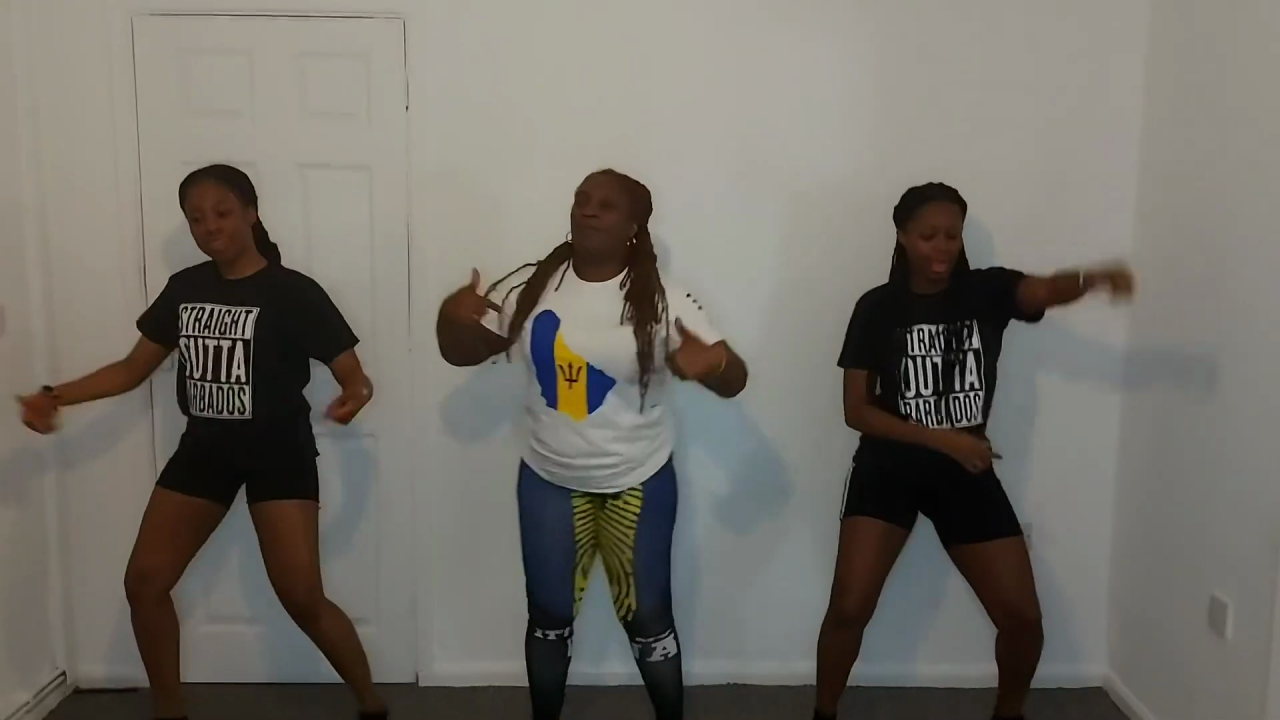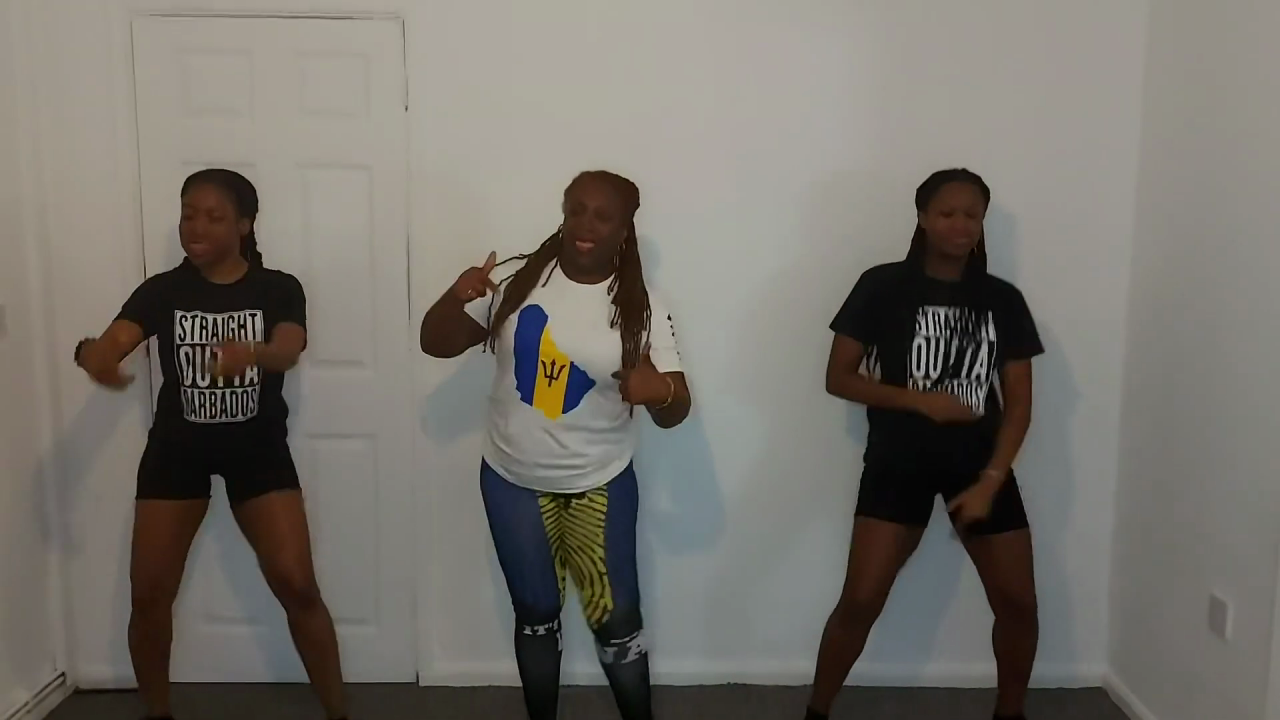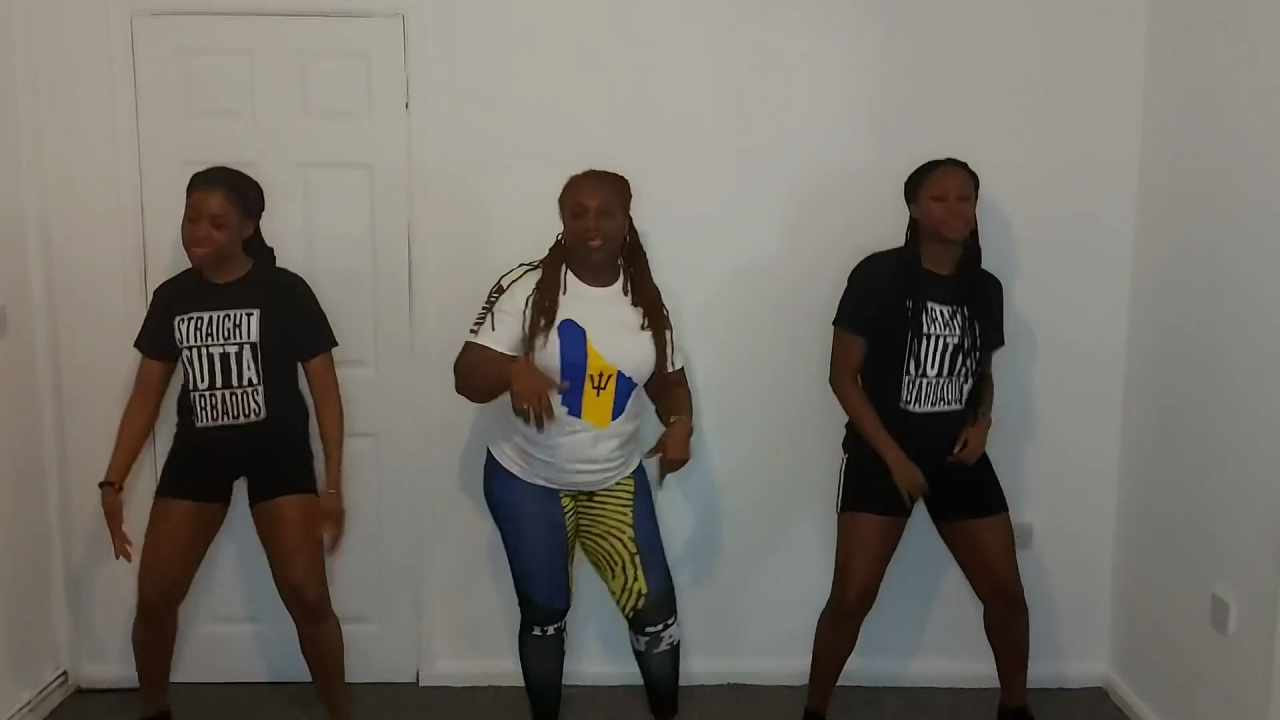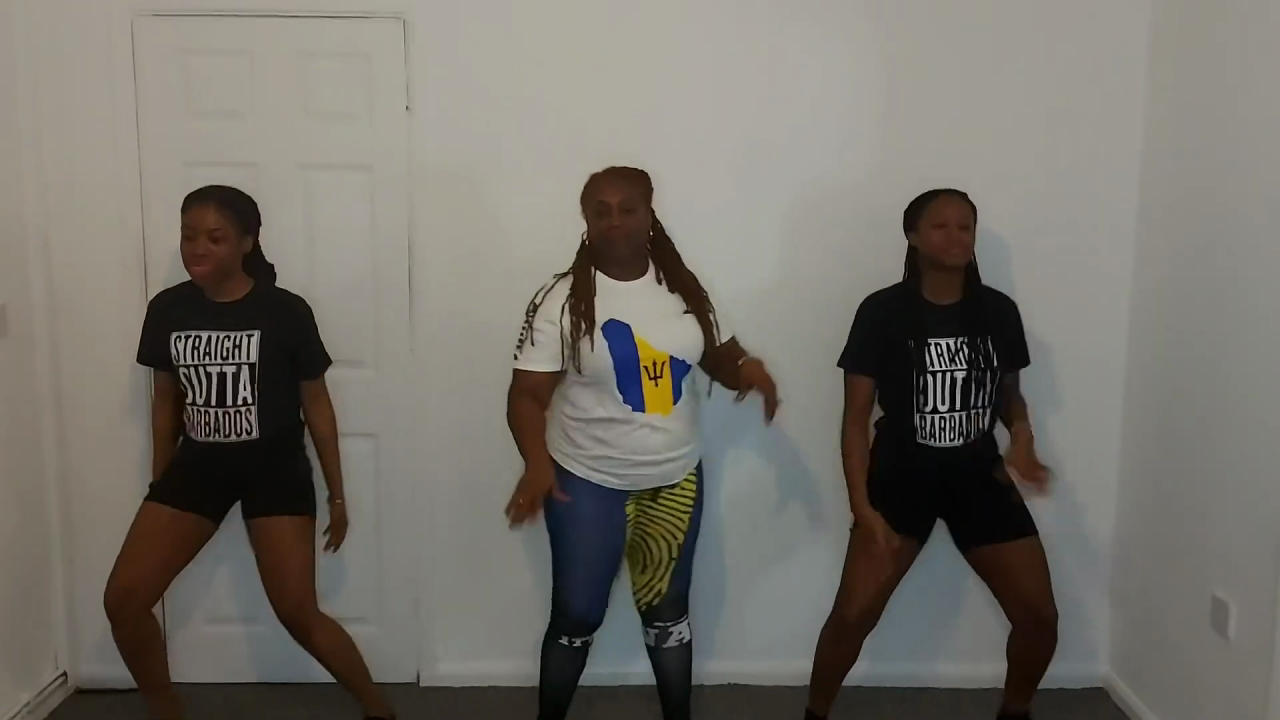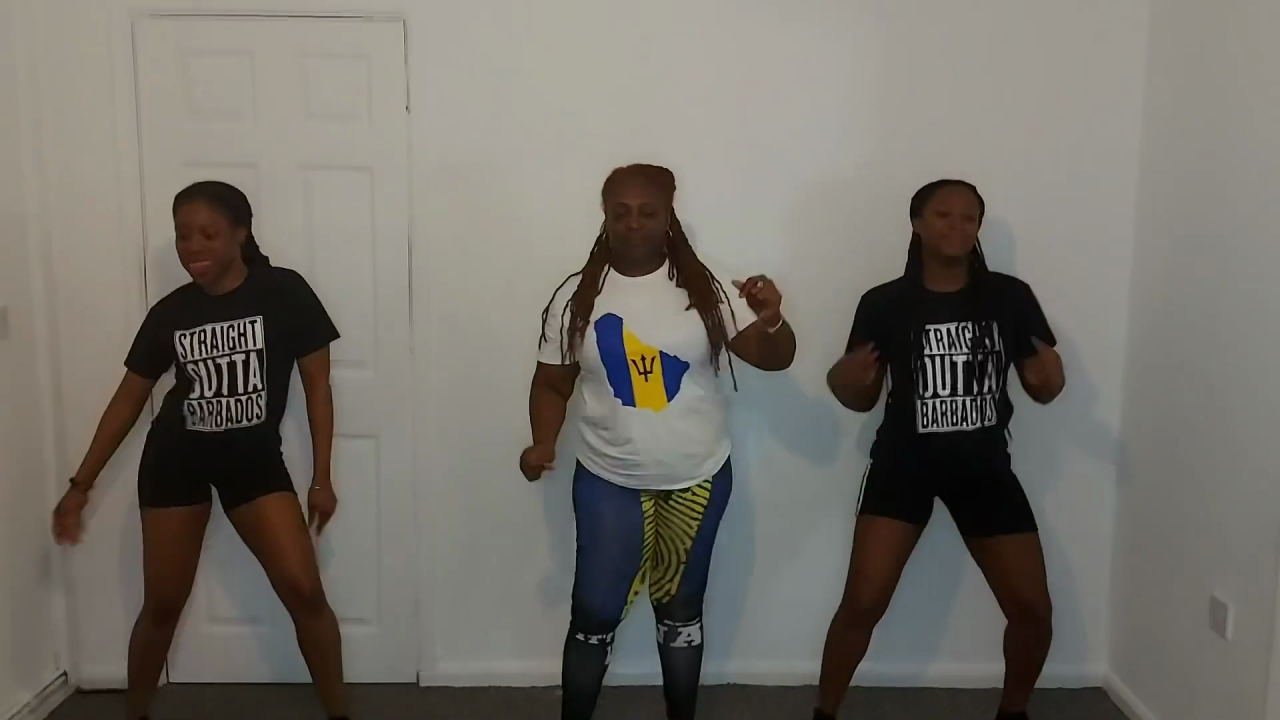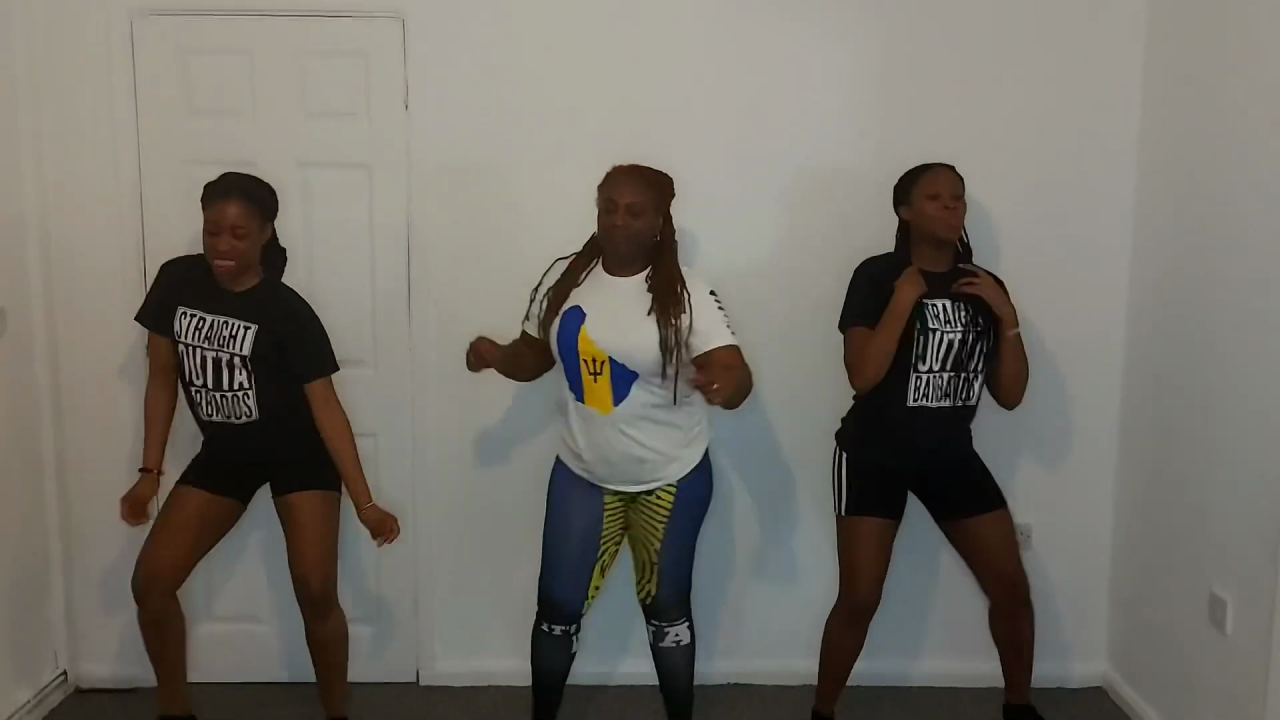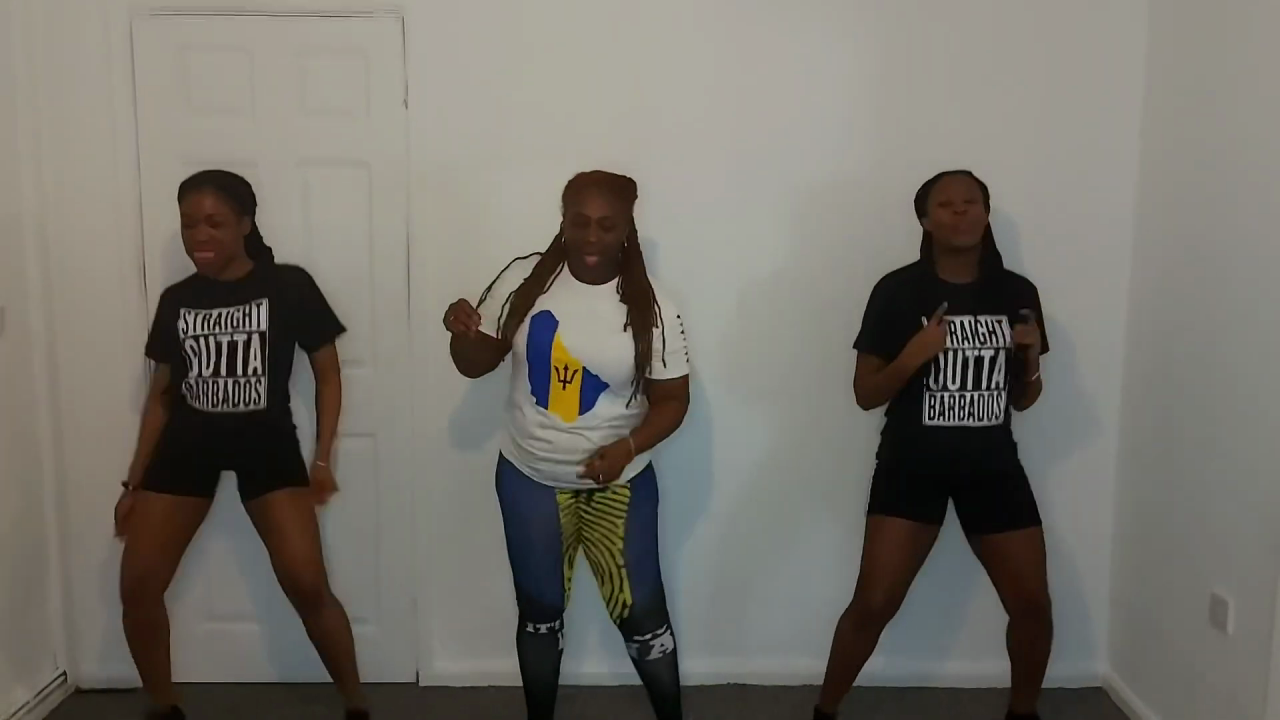
dt=0.4s
person 1, frame 1
left shoulder: (660, 299)
right shoulder: (529, 286)
left elbow: (732, 381)
right elbow: (462, 352)
left wrist: (715, 363)
right wrist: (450, 317)
left hip: (638, 483)
right hip: (548, 481)
left knee: (646, 616)
right knee: (549, 615)
person 1, frame 2
left shoulder: (642, 307)
right shoulder: (515, 280)
left elbow: (675, 409)
right elbow: (438, 343)
left wrist: (660, 392)
right wrist: (455, 298)
left hip: (600, 485)
right hip: (512, 481)
left knee: (617, 618)
right knee: (536, 613)
person 1, frame 3
left shoulder: (648, 302)
right shoulder: (525, 289)
left elbow: (670, 383)
right elbow: (467, 377)
left wrist: (680, 425)
right wrist: (515, 375)
left hip: (616, 481)
right hip: (527, 481)
left knee: (654, 605)
right knee: (544, 613)
person 1, frame 4
left shoulder: (683, 288)
right shoulder: (562, 300)
left elbow: (721, 357)
right elbow: (526, 394)
left wrist: (749, 370)
right wrist: (536, 464)
left hip: (675, 482)
right hip: (589, 485)
left knee: (666, 609)
right knee: (577, 617)
person 1, frame 5
left shoulder: (703, 286)
right shoulder: (576, 296)
left elbow: (773, 359)
right elbow: (551, 383)
left wrist: (771, 318)
right wrist: (543, 443)
left hip: (698, 479)
right hip: (609, 482)
left knee: (679, 608)
right knee: (594, 616)
person 1, frame 6
left shoulder: (686, 293)
right shoulder: (563, 279)
left elbow: (737, 377)
right elbow: (532, 357)
left wrist: (725, 386)
right wrist: (496, 355)
left hip: (671, 479)
right hip: (582, 476)
left knee: (666, 607)
right knee: (558, 607)
person 1, frame 7
left shoulder: (651, 306)
right shoulder: (523, 279)
left elbow: (672, 399)
right elbow: (477, 363)
left wrist: (628, 447)
right wrist: (464, 334)
left hip: (618, 481)
right hip: (530, 479)
left knee: (642, 611)
right knee: (540, 611)
person 2, frame 1
left shoulder: (295, 293)
right shoulder: (184, 288)
left elbow: (354, 375)
right elbow: (133, 368)
left wrist: (355, 396)
right wrist: (52, 396)
left hip: (279, 453)
right hip: (203, 451)
left knee: (303, 599)
right knee: (143, 583)
person 2, frame 2
left shoulder: (279, 289)
right shoulder: (162, 291)
left elbow: (286, 353)
right elbow: (109, 346)
left wrist: (249, 353)
right wrist: (92, 353)
left hip: (258, 448)
right hip: (177, 450)
left knee: (297, 586)
right knee: (149, 593)
person 2, frame 3
left shoulder: (286, 292)
right shoulder: (172, 297)
left elbow: (325, 388)
right elbow: (147, 394)
left wrist: (332, 486)
right wrist: (114, 482)
left hip: (277, 453)
right hip: (197, 456)
left knee: (308, 597)
right knee: (154, 597)
person 2, frame 4
left shoulder: (285, 312)
right shoulder: (167, 309)
left elbow: (316, 403)
right elbow: (166, 400)
left wrist: (337, 494)
right wrist: (158, 483)
left hip: (275, 470)
right hip: (195, 470)
left knee: (297, 614)
right knee: (123, 598)
person 2, frame 5
left shoulder: (284, 291)
right shoulder: (170, 312)
left elbow: (317, 384)
right elbow: (129, 397)
left wrist: (322, 478)
right wrist: (80, 485)
left hip: (254, 458)
right hip: (176, 459)
left knee: (304, 590)
right knee: (163, 603)
person 2, frame 6
left shoulder: (287, 312)
right shoulder: (176, 279)
left elbow: (325, 405)
right elbow: (162, 378)
left wrist: (364, 501)
right wrist: (149, 472)
left hip: (298, 455)
right hip: (224, 453)
left knee: (316, 594)
right knee: (150, 581)
person 2, frame 7
left shoulder: (290, 286)
right shoulder: (176, 300)
left elbow: (327, 370)
right elbow: (161, 396)
left wrist: (323, 456)
right wrist: (134, 483)
left hip: (268, 447)
right hip: (188, 447)
left knee: (308, 586)
right knee: (138, 584)
person 3, frame 1
left shoulder: (990, 291)
right shoulder: (876, 308)
left elbow: (1049, 289)
right elbow: (855, 409)
left wrist: (1092, 279)
right wrist: (941, 439)
left hip: (968, 475)
right hip: (887, 470)
left knee: (1022, 617)
right knee: (848, 608)
person 3, frame 2
left shoulder: (1002, 298)
right shoulder: (883, 286)
left elbow: (1018, 398)
right elbow: (838, 377)
left wrist: (992, 479)
right wrist: (917, 399)
left hip: (978, 461)
right hip: (899, 459)
left knee: (1019, 605)
right knee: (861, 602)
person 3, frame 3
left shoulder: (985, 289)
right shoulder: (878, 276)
right elbow: (843, 375)
left wrist: (981, 422)
right wrist: (893, 457)
left hip: (957, 454)
right hip: (883, 452)
left knee: (1006, 591)
right knee: (851, 598)
person 3, frame 4
left shoulder: (998, 311)
right shoulder: (882, 312)
right elbow: (856, 415)
left wrist: (1021, 433)
right wrist: (861, 506)
left hip: (979, 479)
right hip: (900, 478)
left knee: (1038, 615)
right knee: (853, 616)
person 3, frame 5
left shoulder: (1009, 297)
right shoulder: (883, 304)
left elbow: (1043, 380)
right elbow: (860, 397)
left wrist: (1052, 379)
right wrist: (845, 382)
left hip: (984, 467)
right hip: (903, 463)
left knee: (1033, 608)
right knee: (862, 604)
person 3, frame 6
left shoulder: (983, 287)
right shoulder: (877, 276)
left elbow: (1010, 394)
right elbow: (863, 376)
left wrist: (1008, 316)
right wrist: (902, 300)
left hip: (951, 455)
right hip: (875, 454)
left knee: (1011, 585)
right knee: (858, 599)
person 3, frame 7
left shoulder: (1017, 293)
right shoulder: (898, 291)
left elbow: (1023, 399)
right elbow: (866, 395)
left wrist: (1033, 358)
right wrist: (912, 356)
left hip: (992, 466)
right hip: (910, 464)
left knee: (1033, 605)
right knee: (873, 604)
